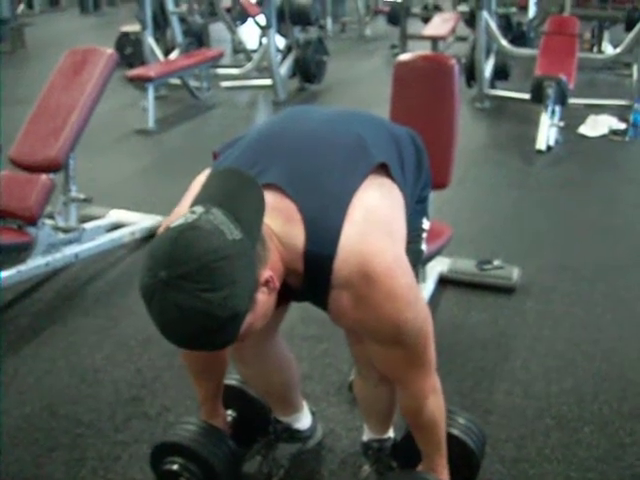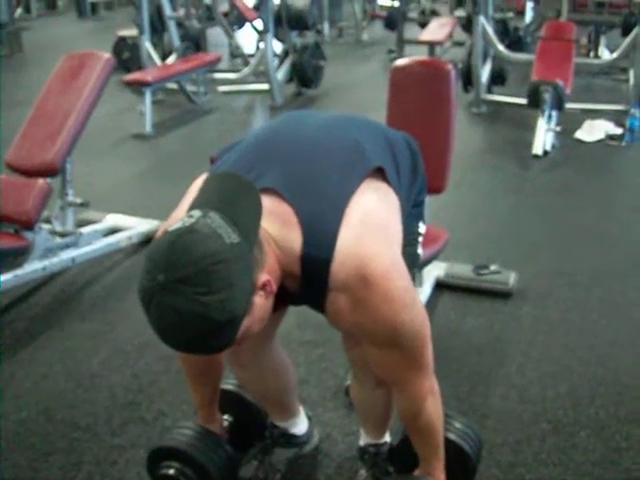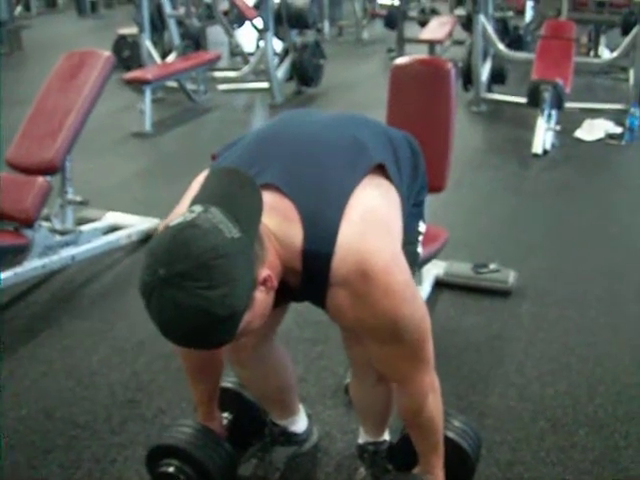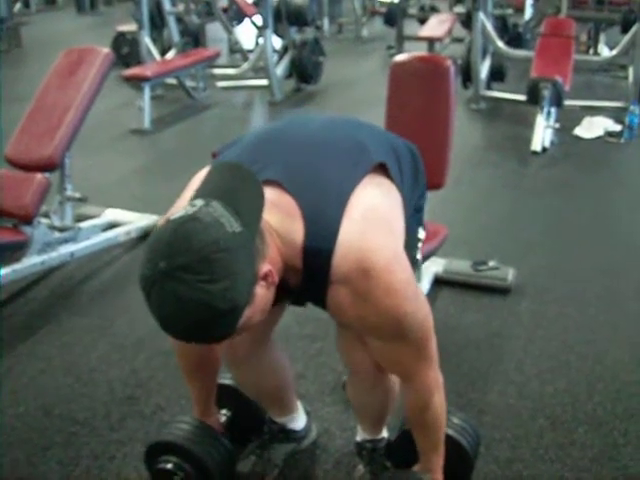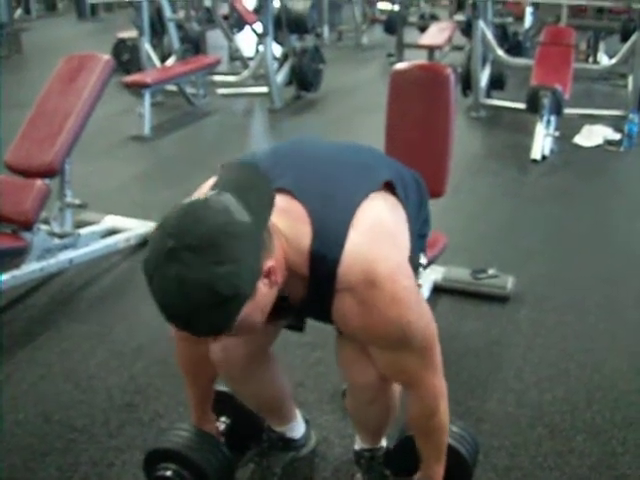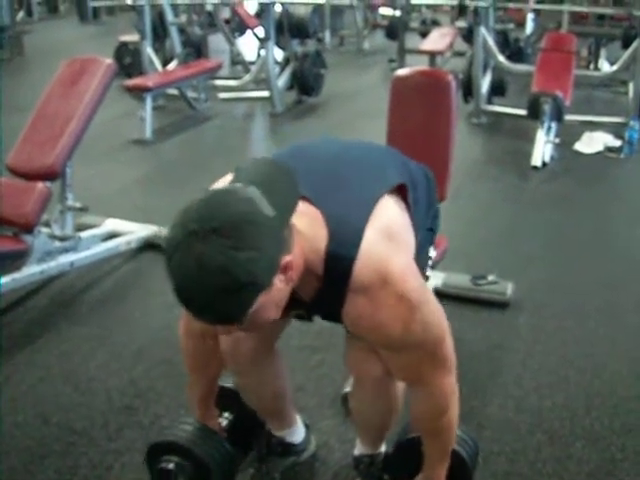
dt=0.3s
person 1, frame 1
left shoulder: (365, 271)
right shoulder: (182, 237)
left elbow: (418, 381)
right elbow: (199, 333)
right wrist: (211, 415)
left knee: (373, 351)
right knee: (246, 341)
left ankle: (379, 445)
right ankle: (295, 427)
person 1, frame 2
left shoulder: (363, 273)
right shoulder: (178, 242)
left elbow: (414, 383)
right elbow: (195, 334)
right wrist: (207, 419)
left knee: (370, 355)
right knee: (244, 347)
left ankle: (376, 448)
right ankle: (291, 431)
person 1, frame 3
left shoulder: (363, 268)
right shoulder: (182, 240)
left elbow: (415, 378)
right elbow: (196, 328)
right wrist: (207, 416)
left knee: (369, 352)
right knee: (244, 344)
left ankle: (375, 447)
right ankle: (290, 429)
person 1, frame 4
left shoulder: (365, 267)
right shoulder: (185, 235)
left elbow: (420, 375)
right elbow: (194, 333)
right wrist: (204, 415)
left knee: (364, 356)
right knee: (238, 346)
left ankle: (372, 443)
right ankle: (289, 426)
person 1, frame 5
left shoulder: (369, 276)
right shoulder: (198, 233)
left elbow: (425, 382)
right elbow: (193, 337)
right wrist: (202, 421)
left knee: (366, 372)
right knee: (232, 356)
left ankle: (371, 452)
right ankle: (289, 434)
person 1, frame 6
left shoulder: (380, 280)
right shoulder: (214, 241)
left elbow: (436, 382)
right elbow: (200, 335)
right wrist: (206, 420)
left knee: (372, 365)
right knee: (242, 349)
right ankle: (288, 439)
